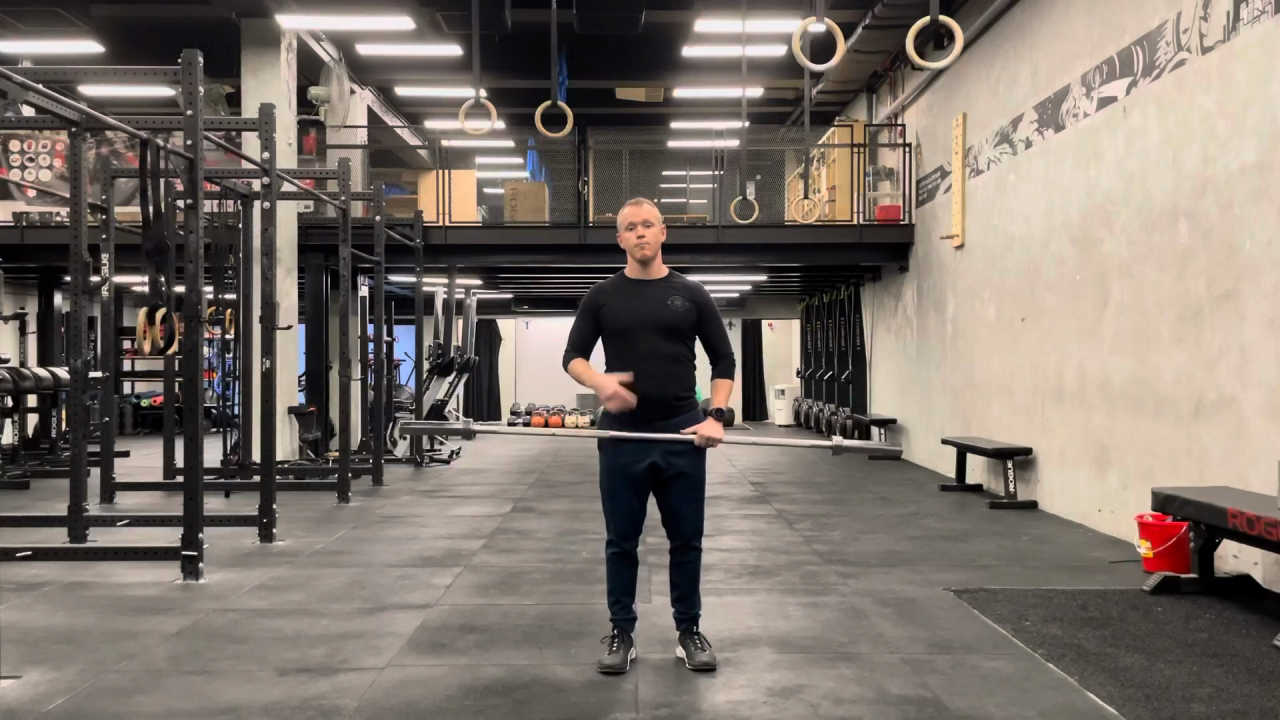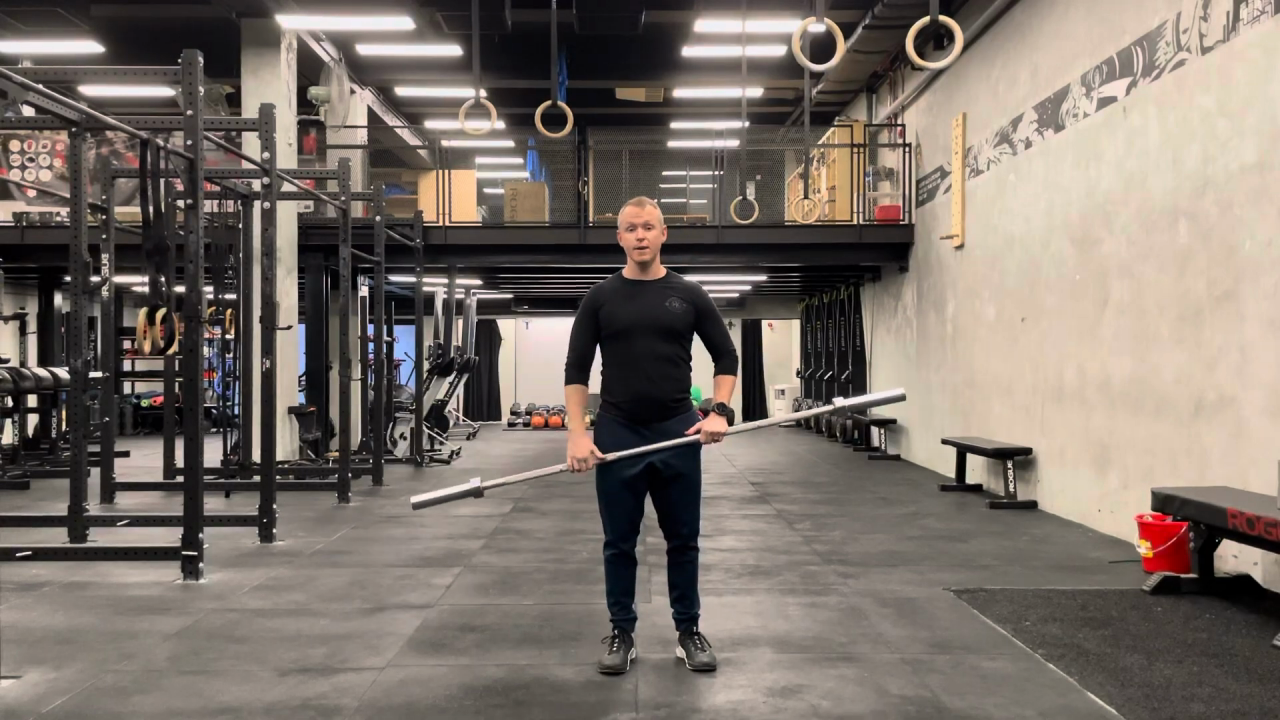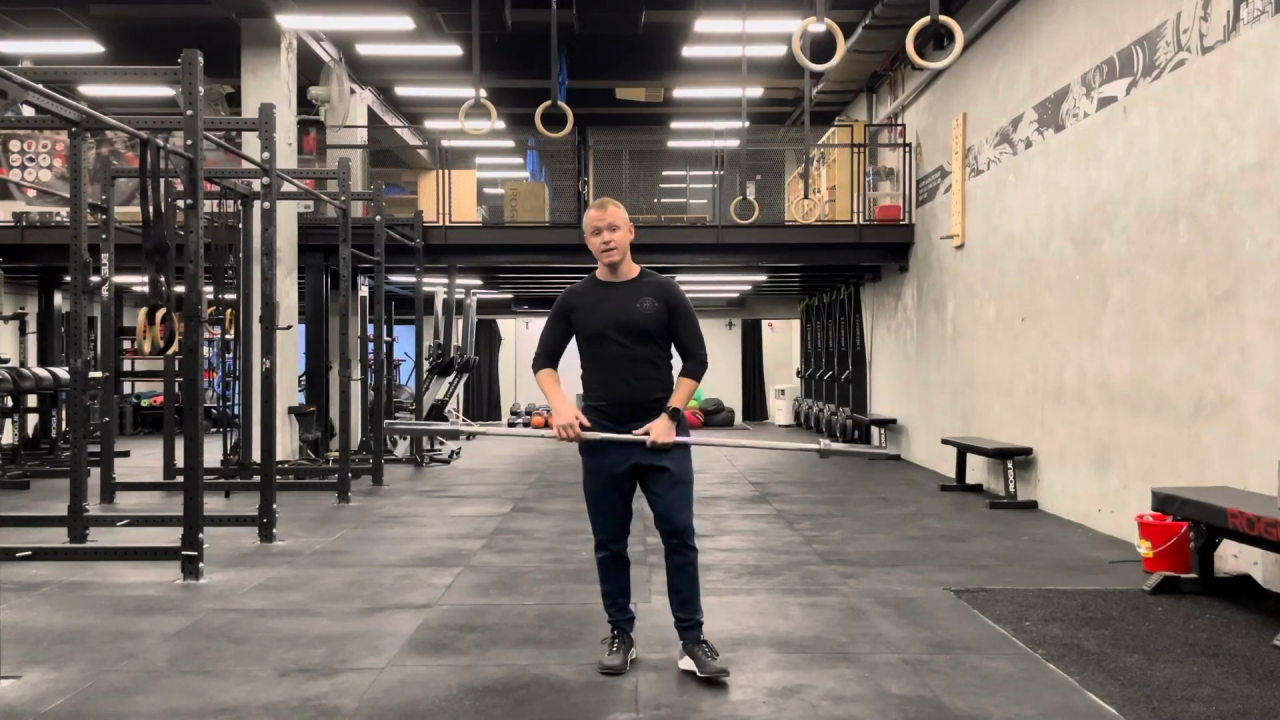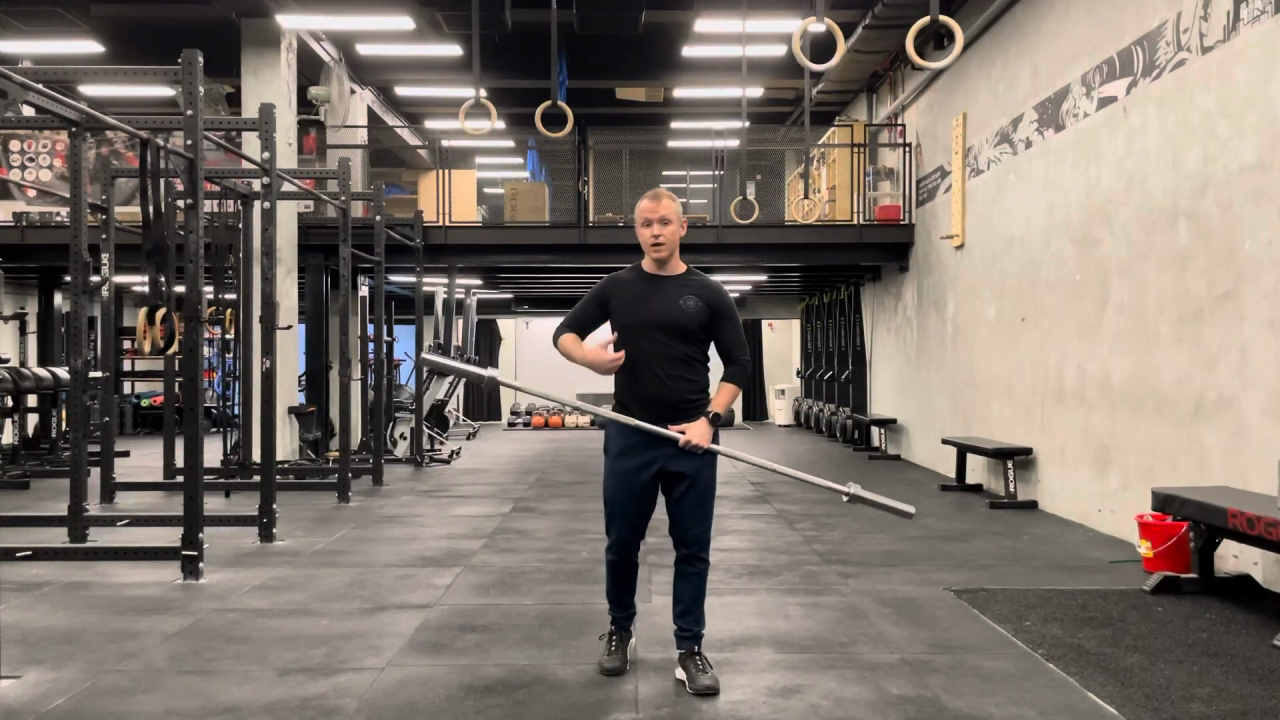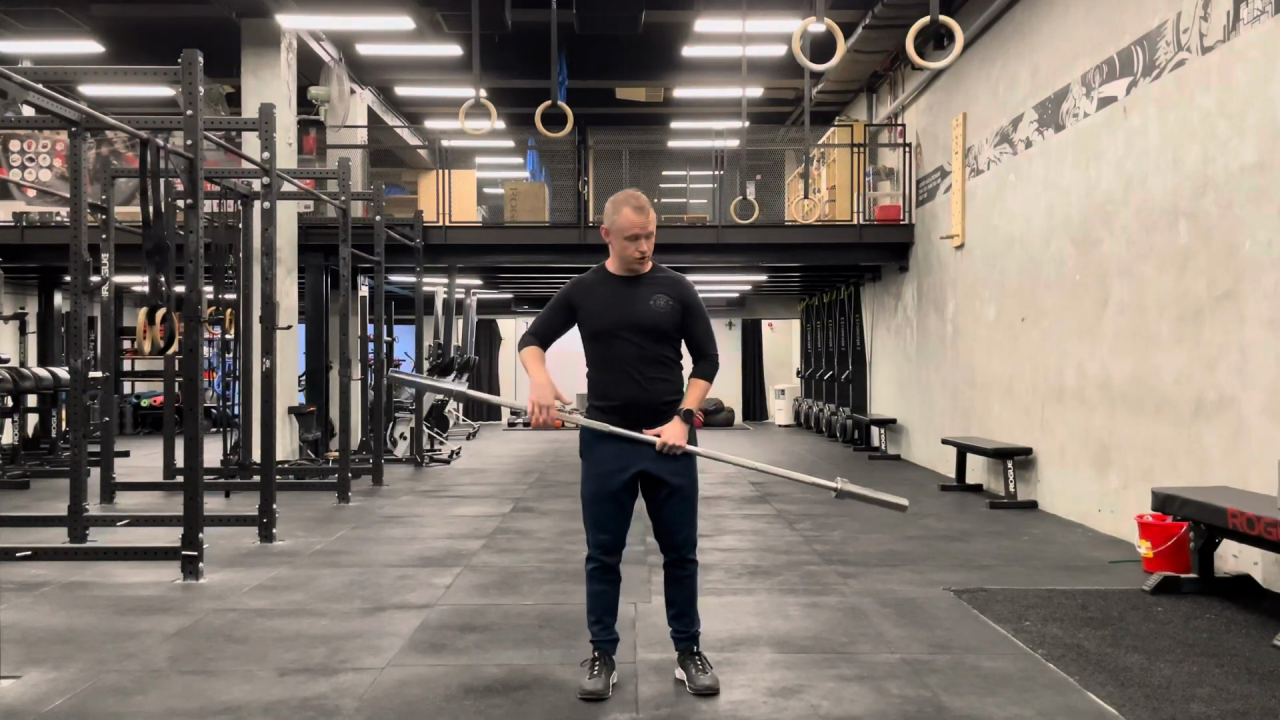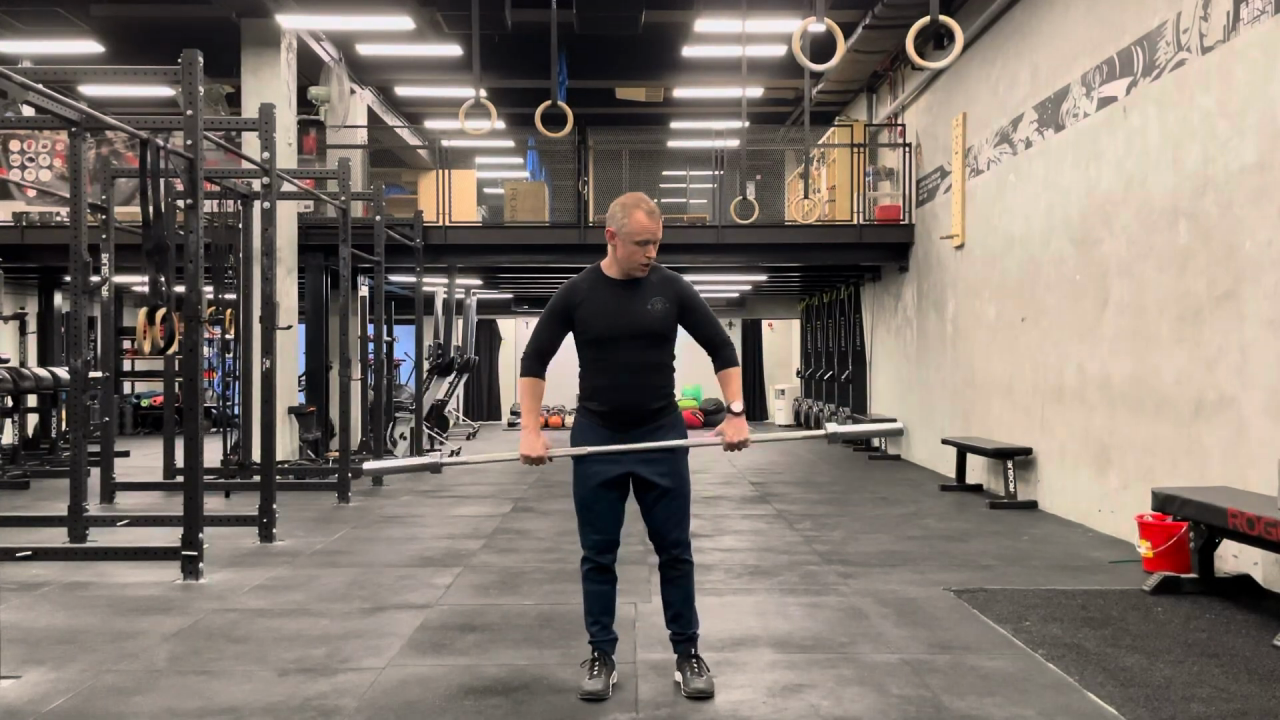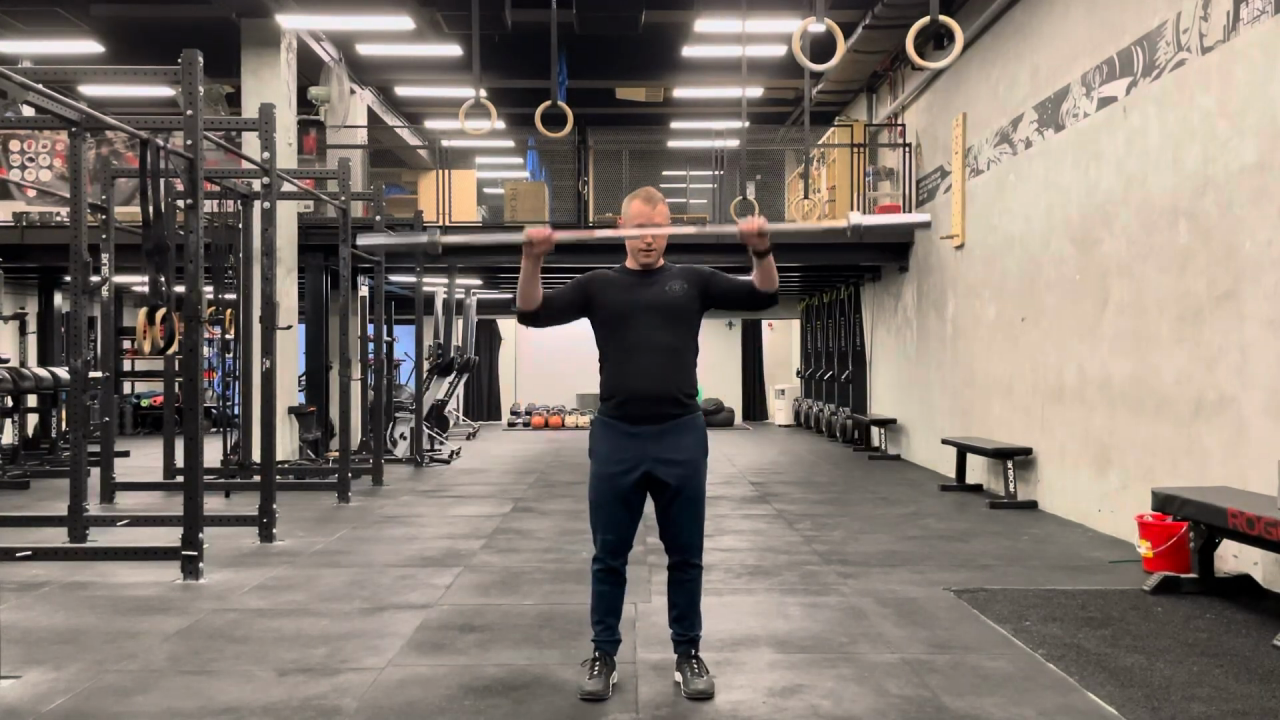
dt=0.7s
person 1, frame 1
left shoulder: (692, 294)
right shoulder: (602, 296)
left elbow: (723, 359)
right elbow: (573, 356)
left wrist: (716, 416)
right wrist: (597, 380)
left hip: (683, 431)
right hip: (622, 433)
left knee: (686, 538)
right knee: (621, 540)
left ankle: (688, 631)
right ankle: (621, 632)
person 1, frame 2
left shoulder: (689, 295)
right shoulder: (600, 298)
left elbow: (725, 356)
right elbow: (577, 369)
left wrist: (719, 411)
right wrist: (578, 433)
left hip: (678, 431)
right hip: (617, 433)
left knee: (683, 539)
right knee: (619, 541)
left ankle: (688, 631)
right ankle: (621, 633)
person 1, frame 3
left shoulder: (664, 291)
right shoulder: (574, 300)
left elbow: (695, 357)
right elbow: (543, 360)
left wrist: (671, 415)
right wrist: (560, 404)
left hip: (662, 432)
right hip: (602, 436)
left knee: (679, 534)
right knee: (610, 543)
left ankle: (691, 638)
right ankle: (621, 633)
person 1, frame 4
left shoulder: (709, 293)
right shoulder: (616, 287)
left elbow: (738, 364)
right elbow: (564, 332)
left wrist: (710, 419)
right wrist: (585, 355)
left hip: (691, 437)
right hip: (629, 436)
left knee: (692, 549)
right knee: (621, 543)
left ankle: (689, 650)
right ankle: (621, 629)
person 1, frame 5
left shoulder: (676, 288)
right shoulder: (583, 290)
left elbow: (706, 360)
right elbow: (532, 338)
left wrist: (684, 418)
right wrist: (538, 379)
left hip: (668, 439)
right hip: (605, 439)
left knee: (680, 551)
right knee: (603, 554)
left ankle: (688, 651)
right ankle: (602, 655)
person 1, frame 6
left shoulder: (673, 288)
right shoulder: (576, 294)
left elbow: (721, 347)
right elbow: (534, 360)
left wrist: (735, 412)
right wrist: (531, 429)
left hip: (662, 435)
right hip: (597, 438)
left knee: (675, 549)
right knee: (598, 554)
left ankle: (687, 653)
right ankle: (602, 655)
person 1, frame 7
left shoulder: (692, 281)
right shoulder: (598, 285)
left elbow: (763, 297)
right elbow: (532, 314)
left wrist: (761, 250)
right wrist: (531, 261)
left hip: (681, 434)
right hip: (616, 436)
left knee: (685, 555)
right knee: (609, 555)
left ankle: (688, 654)
right ankle: (603, 656)
